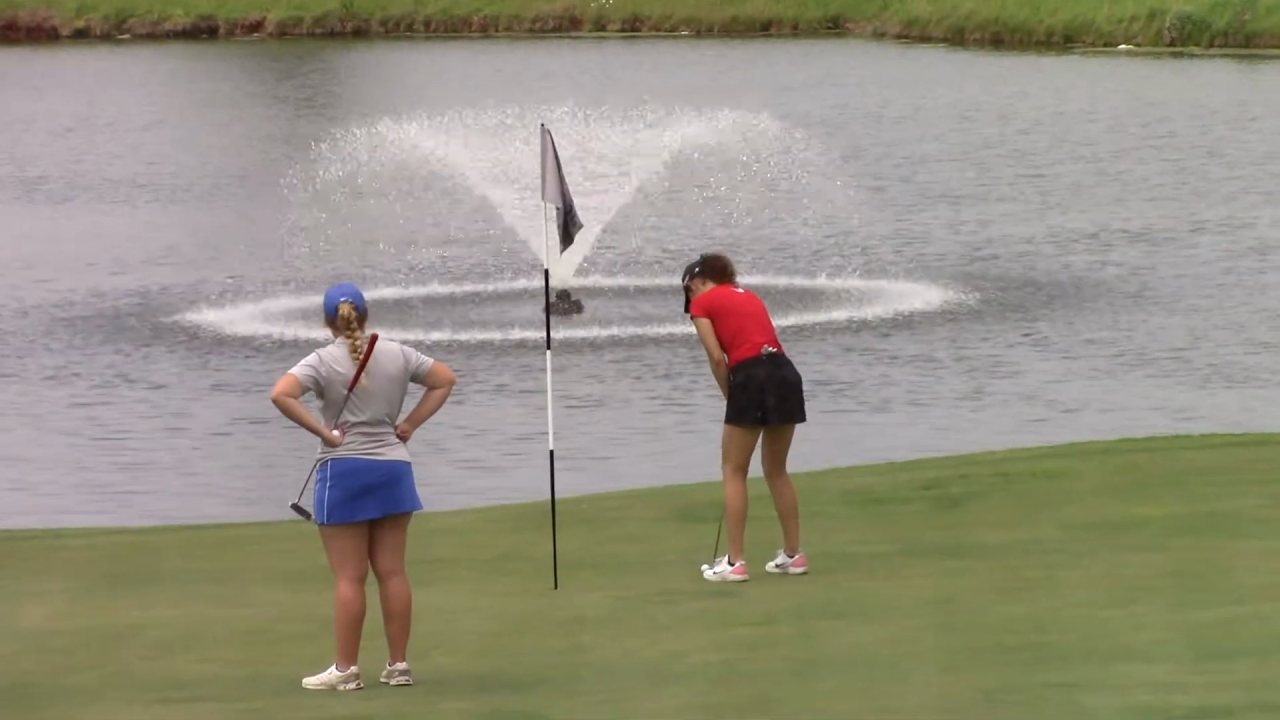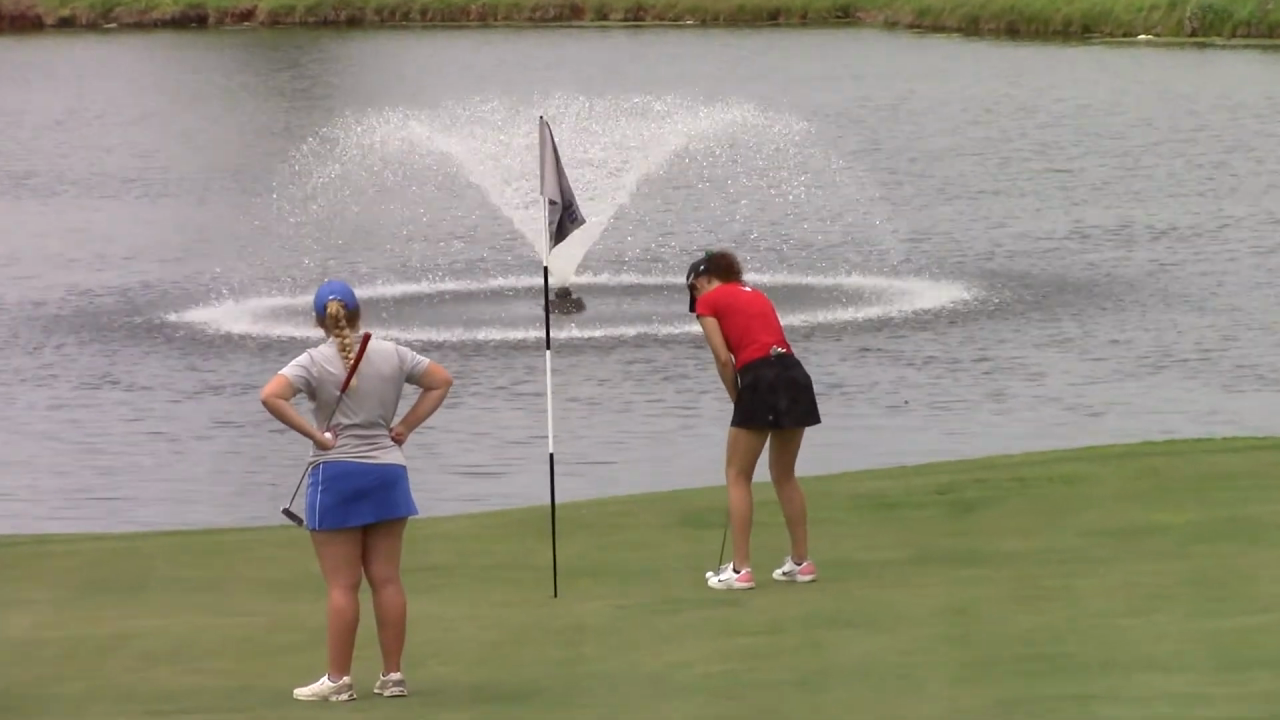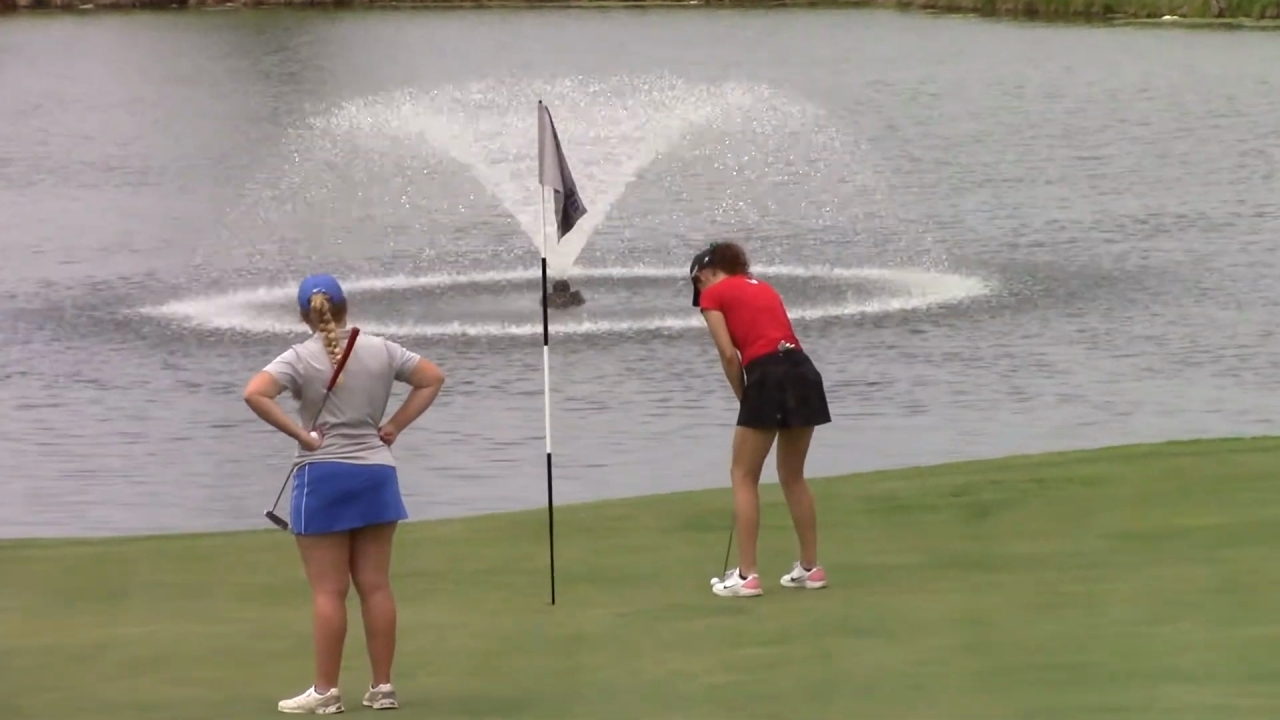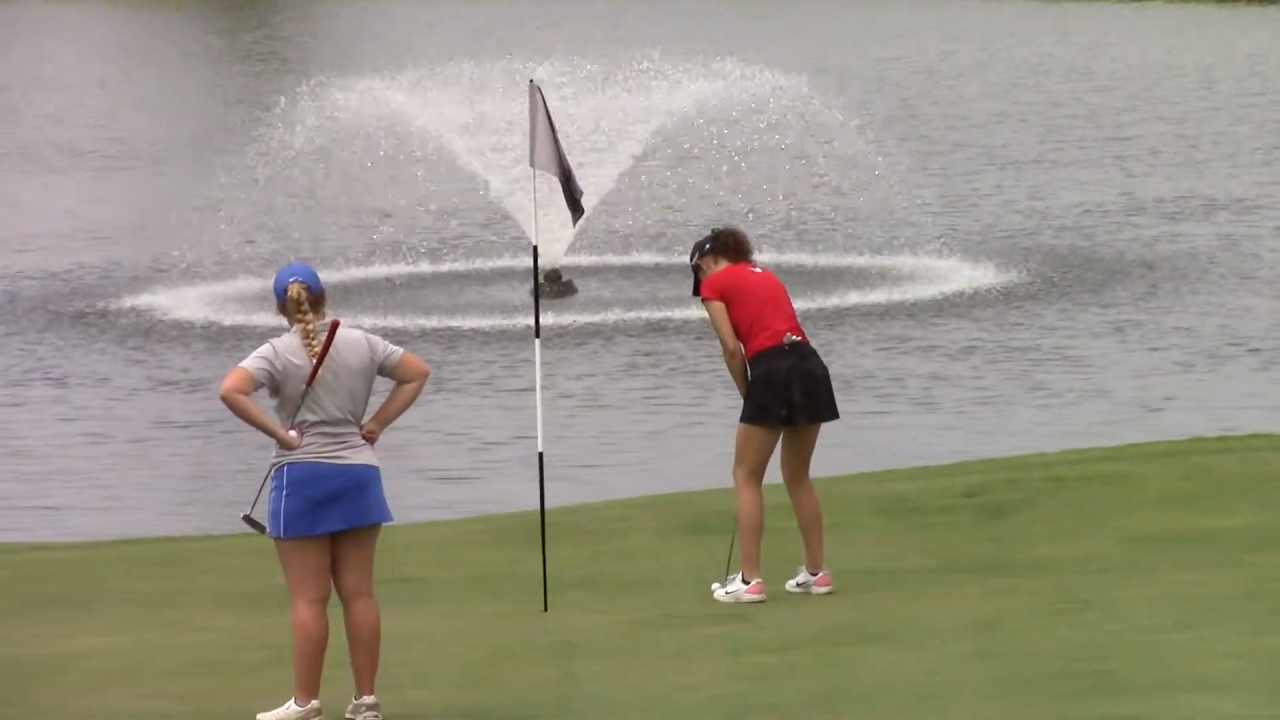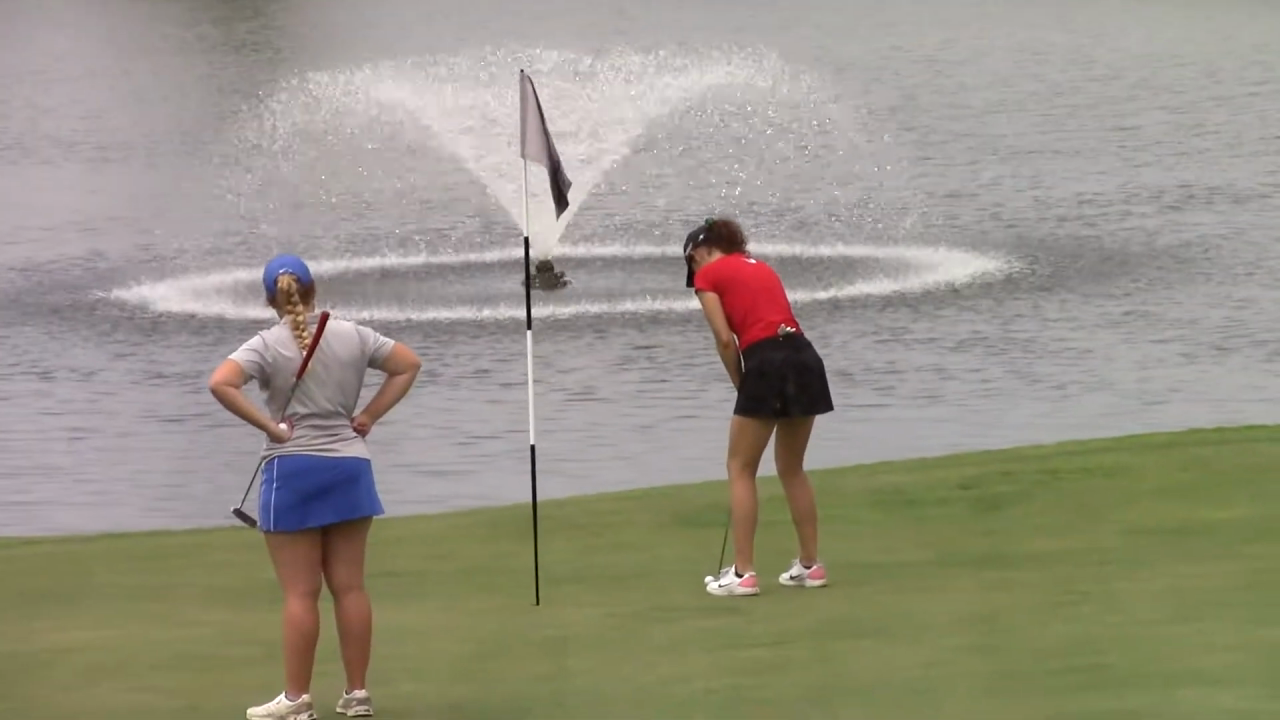
dt=0.4s
person 1, frame 1
left shoulder: (323, 360)
right shoulder: (397, 353)
left elbow: (280, 394)
right elbow: (446, 379)
left wrist: (323, 433)
right wrist: (411, 424)
left hip: (345, 472)
right hip: (393, 469)
left knee: (349, 578)
right knee: (392, 572)
left ankle: (346, 669)
right ankle: (399, 665)
person 1, frame 2
left shoulder: (315, 361)
right shoulder: (392, 354)
left elbow: (270, 396)
right elbow: (442, 381)
left wrist: (315, 436)
right wrist: (407, 426)
left hip: (337, 476)
right hip: (388, 473)
left knee: (342, 586)
right knee: (387, 581)
left ankle: (338, 680)
right ankle: (393, 675)
person 1, frame 3
left shoulder: (300, 357)
right shoulder: (381, 349)
left elbow: (254, 394)
right elbow: (433, 378)
left wrist: (300, 435)
right wrist: (396, 425)
left hip: (324, 477)
right hip: (376, 475)
left knee: (328, 592)
right knee: (376, 586)
left ankle: (325, 691)
right ankle: (383, 686)
person 1, frame 4
left shoulder: (276, 353)
right shoulder: (362, 343)
left elbow: (230, 391)
right elbow: (418, 373)
left wrist: (278, 434)
right wrist: (378, 424)
left hip: (302, 479)
right hip: (358, 476)
left knee: (309, 600)
right knee: (358, 594)
person 1, frame 5
left shoulder: (267, 345)
right shoulder: (353, 335)
left elbow: (220, 384)
right elbow: (409, 364)
left wrist: (269, 428)
right wrist: (370, 416)
left hip: (293, 472)
right hip: (350, 469)
left knee: (300, 593)
right knee: (350, 587)
person 2, frame 1
left shoulder: (701, 302)
right shoulder: (748, 295)
left elbow: (717, 358)
left wrist: (730, 397)
right wrist: (736, 396)
left hip: (753, 380)
right hip: (785, 375)
left knee: (733, 472)
right knee: (776, 471)
left ankle: (735, 562)
right ankle: (793, 554)
person 2, frame 2
left shoulder: (707, 301)
right shoulder: (756, 294)
left elbow: (724, 359)
left wrist: (737, 400)
right wrist: (743, 400)
left hip: (761, 382)
right hip: (795, 376)
left knee: (738, 476)
right knee: (784, 475)
left ankle: (740, 569)
right ankle: (801, 562)
person 2, frame 3
left shoulder: (712, 294)
right shoulder: (762, 286)
left elbow: (729, 355)
left wrist: (743, 398)
right wrist: (750, 397)
left hip: (768, 379)
right hip: (803, 373)
left knee: (743, 477)
right knee: (792, 476)
left ankle: (747, 575)
right ankle: (810, 567)
person 2, frame 4
left shoulder: (713, 284)
right shoulder: (766, 275)
left elbow: (732, 348)
left wrist: (746, 393)
right wrist: (753, 392)
left hip: (773, 373)
right hip: (810, 367)
left knee: (746, 477)
right knee: (798, 477)
left ankle: (750, 580)
right ankle: (816, 572)
person 2, frame 5
left shoulder: (707, 274)
right shoulder: (760, 266)
left elbow: (725, 340)
left wrist: (740, 385)
right wrist: (747, 384)
left hip: (767, 365)
right hip: (804, 359)
left knee: (740, 469)
right knee: (791, 469)
left ankle: (743, 573)
right ankle: (810, 565)
